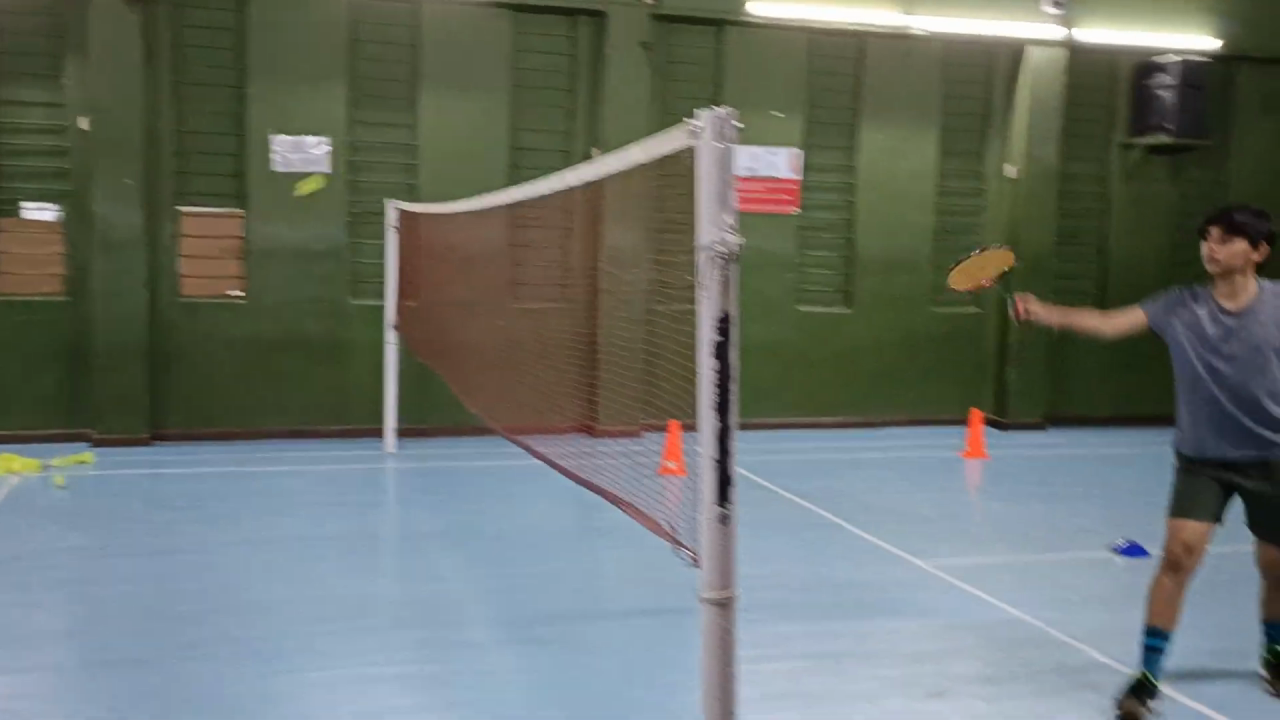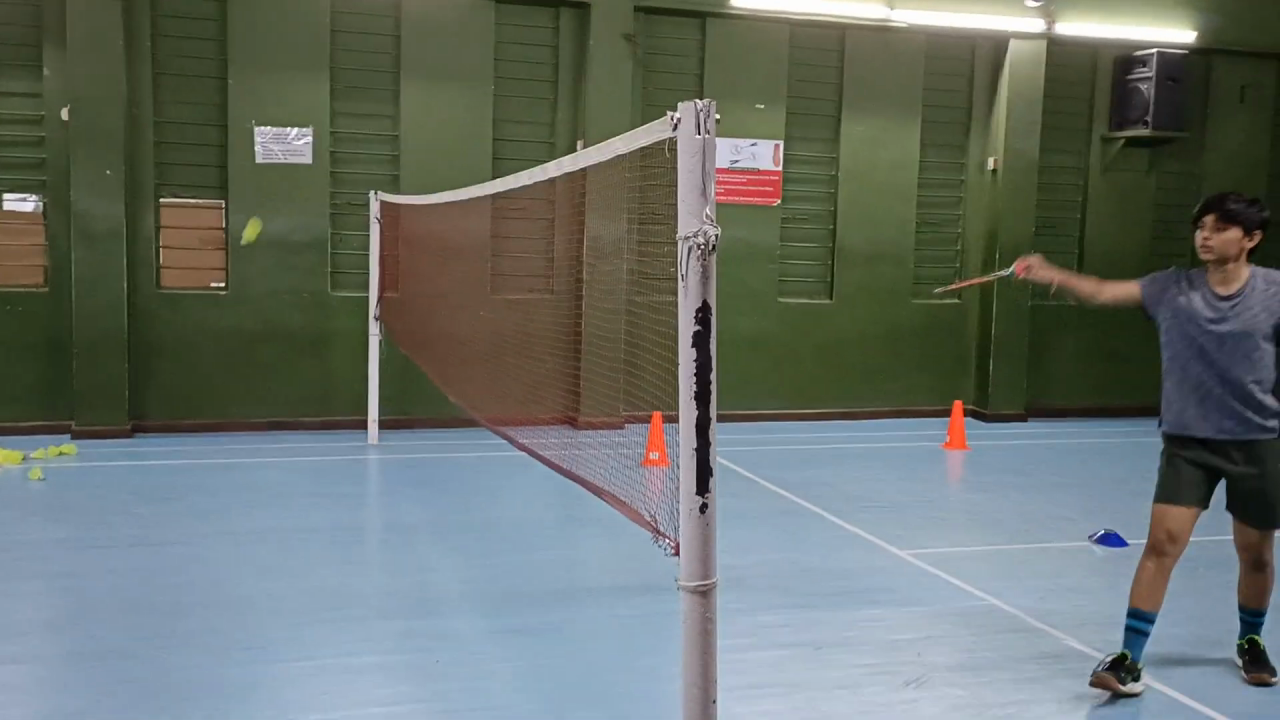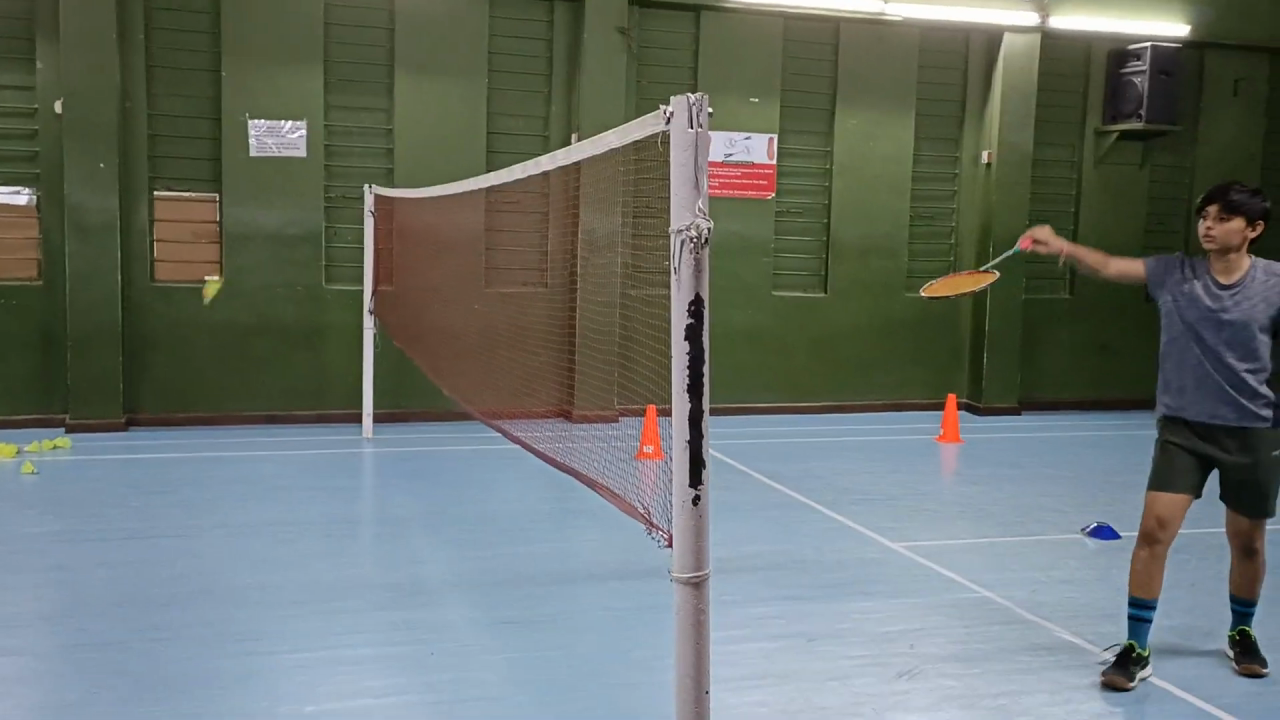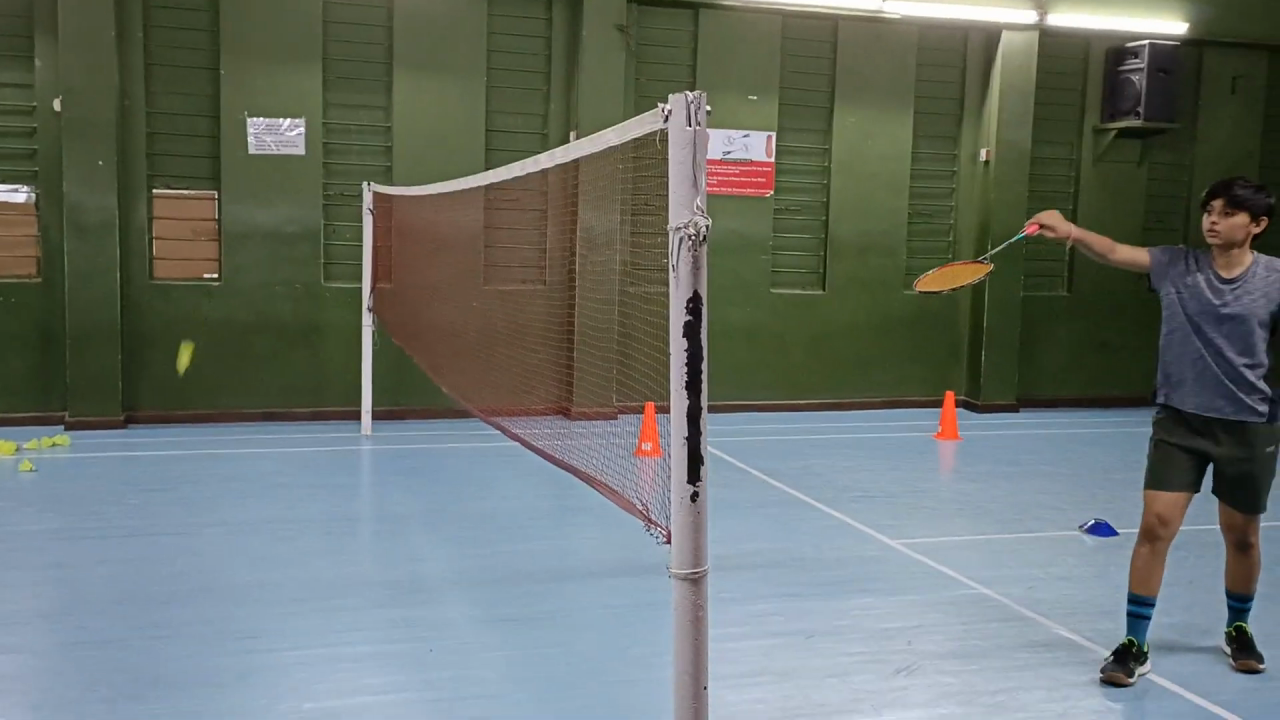
dt=0.1s
person 1, frame 1
right shoulder: (1178, 306)
right elbow: (1110, 323)
right wrist: (1049, 316)
right hip: (1202, 458)
right knee: (1178, 556)
right ankle: (1148, 677)
person 1, frame 2
right shoulder: (1171, 287)
right elbow: (1105, 291)
right wrist: (1052, 274)
right hip: (1187, 439)
right knee: (1164, 542)
right ankle: (1130, 658)
person 1, frame 3
right shoulder: (1174, 273)
right elbow: (1110, 267)
right wrist: (1061, 246)
right hip: (1182, 426)
right knee: (1155, 529)
right ankle: (1136, 649)
person 1, frame 4
right shoulder: (1177, 265)
right elbow: (1115, 252)
right wrist: (1068, 230)
right hip: (1179, 420)
right knee: (1155, 528)
left ankle: (1238, 629)
right ankle: (1135, 644)
